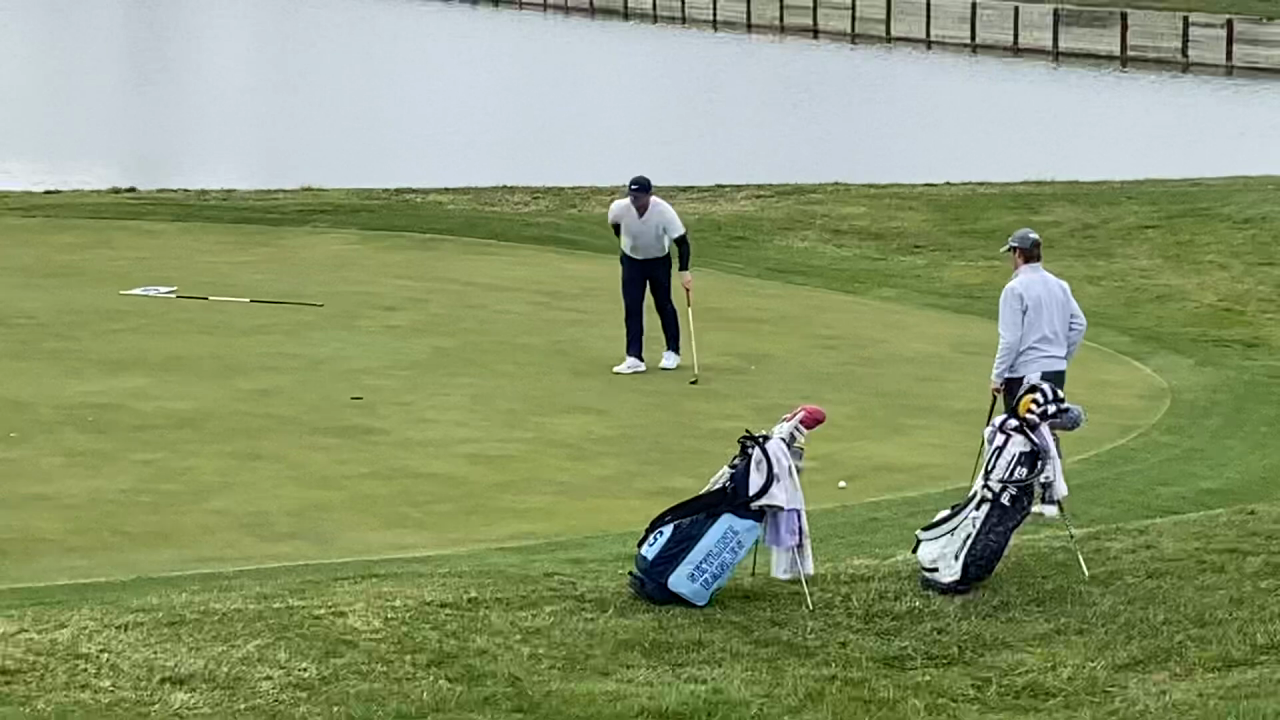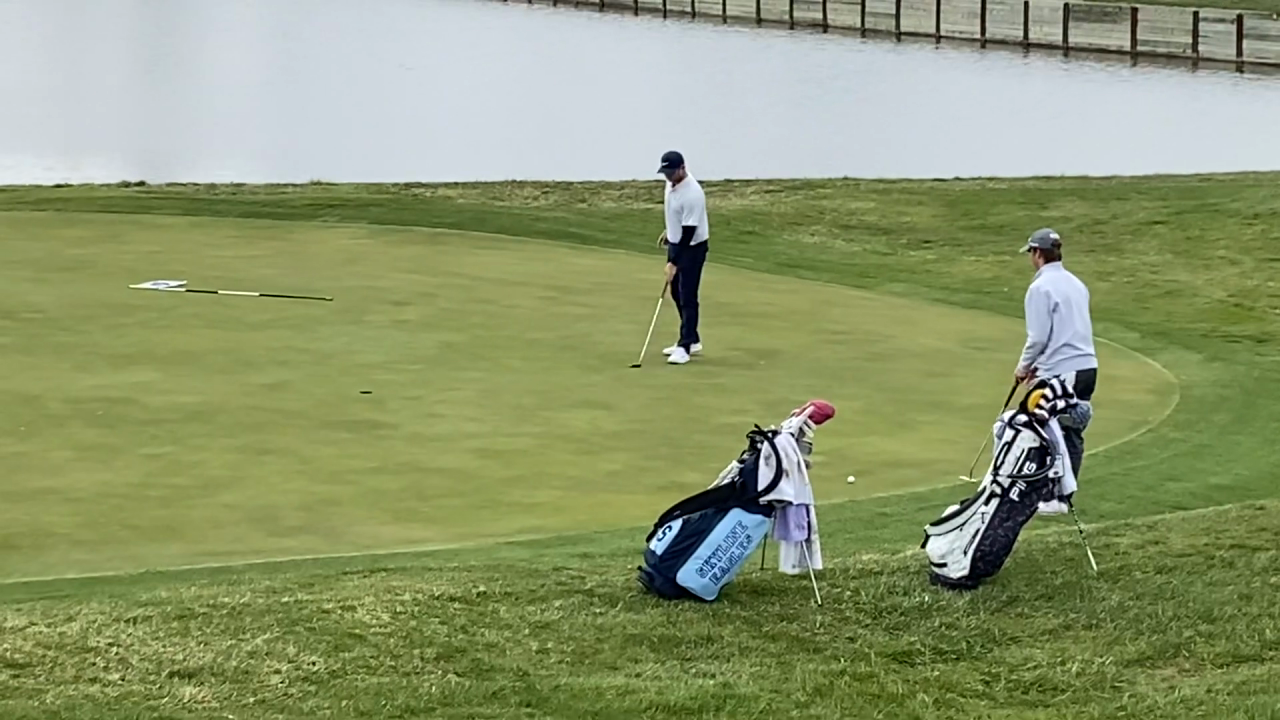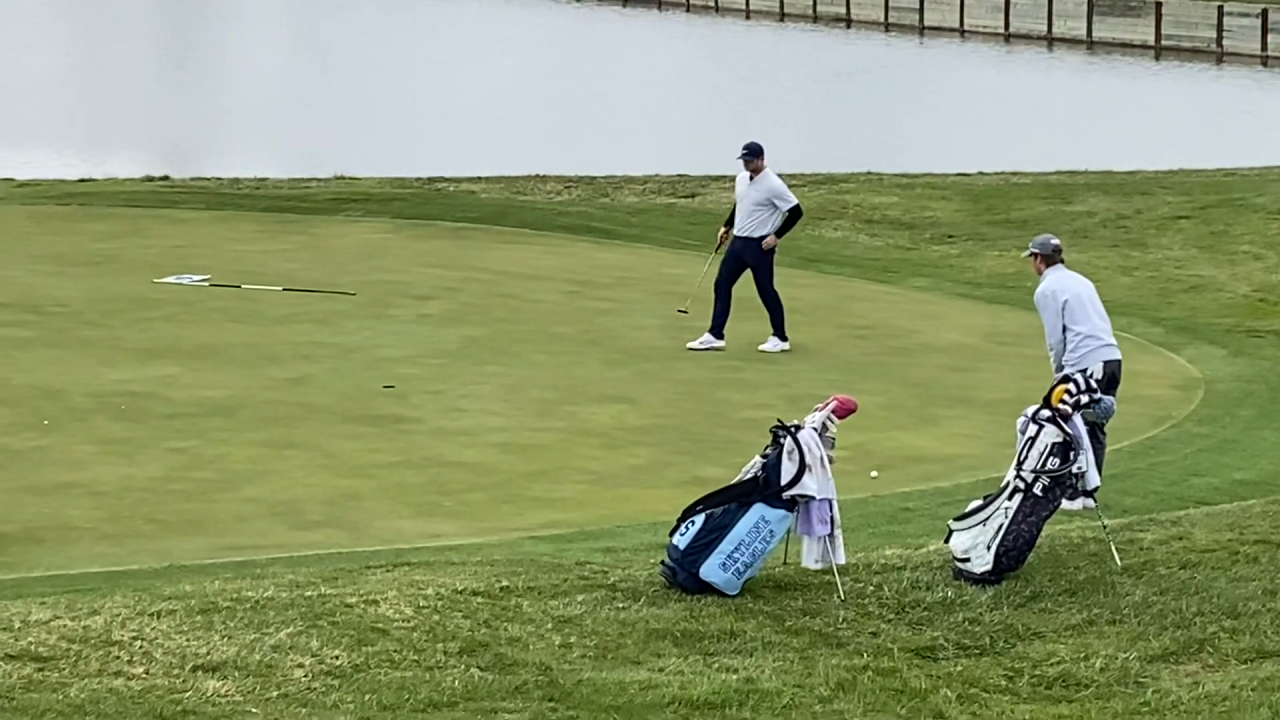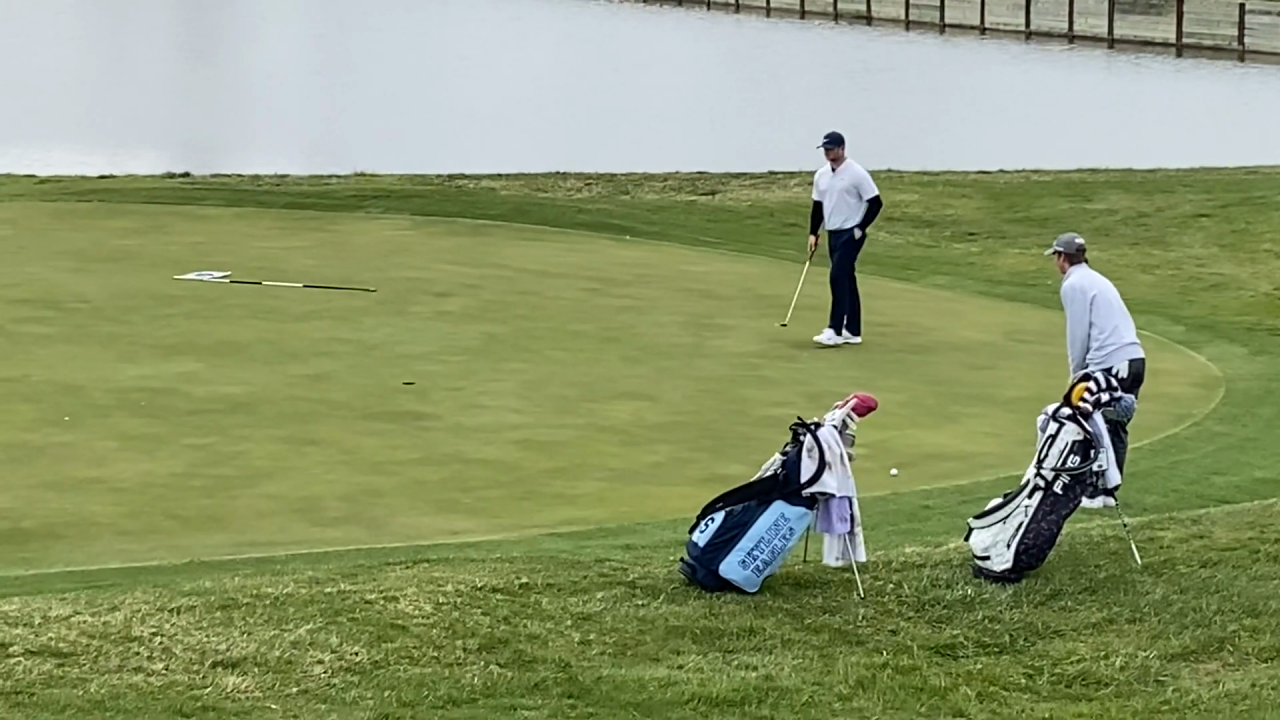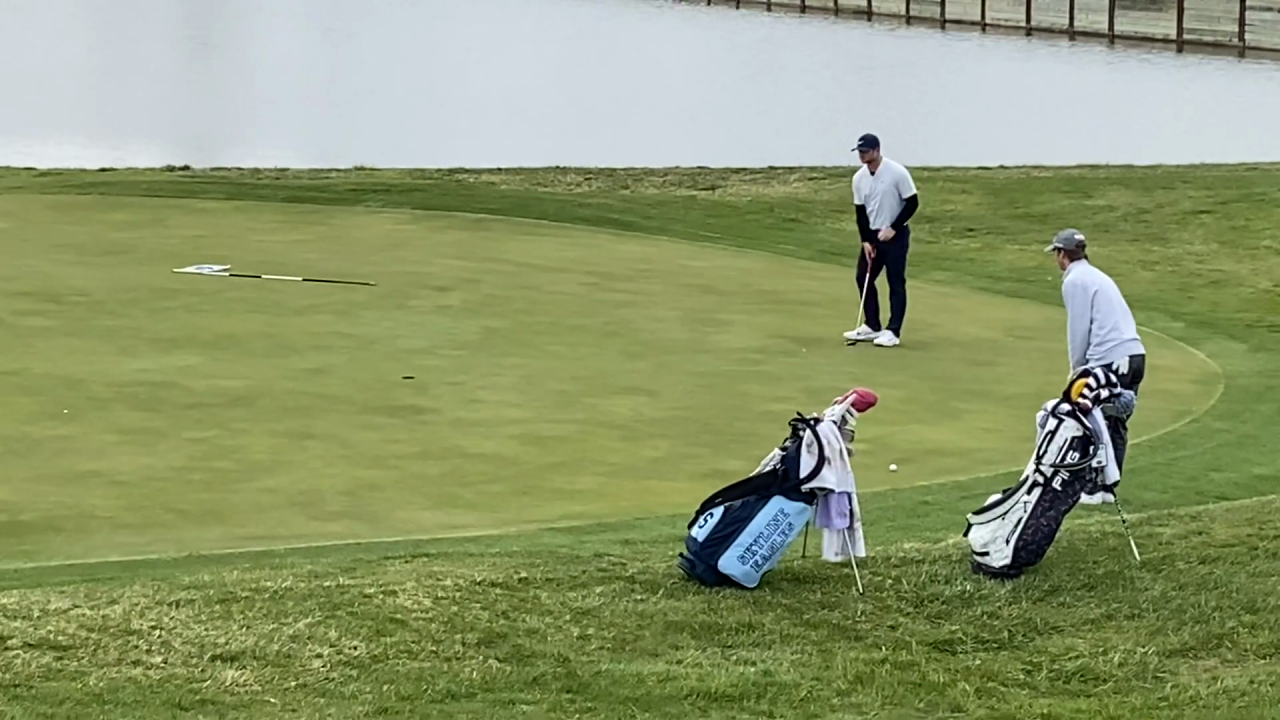
dt=1s
person 1, frame 1
left shoulder: (1015, 288)
right shoulder: (1060, 285)
left elbow: (1010, 339)
right elbow: (1079, 325)
left wrist: (997, 376)
left hip: (1024, 376)
right hip: (1056, 372)
person 1, frame 2
left shoulder: (1040, 287)
right shoulder: (1076, 283)
left elbow: (1038, 337)
left wrist: (1024, 365)
left hip: (1057, 373)
right hip: (1086, 368)
right knee: (1072, 434)
left ankle: (1050, 497)
right ankle: (1063, 497)
person 1, frame 3
left shoulder: (1046, 289)
right shoulder: (1080, 279)
left elbow: (1055, 338)
left wrist: (1058, 371)
left hip: (1084, 366)
right hip: (1111, 360)
right knee: (1095, 429)
left ankle: (1072, 494)
person 1, frame 4
left shoulder: (1073, 285)
right shoulder: (1098, 280)
left elbow: (1078, 335)
left wrist: (1076, 373)
right wrist: (1084, 371)
left hip: (1109, 364)
right hip: (1135, 359)
right knee: (1117, 428)
left ankle: (1092, 493)
person 1, frame 5
left shoulder: (1074, 280)
right shoulder: (1097, 275)
left elbow: (1079, 329)
left wrist: (1075, 369)
right wrist: (1084, 365)
left hip: (1109, 360)
right hip: (1135, 354)
right knee: (1116, 424)
person 2, frame 1
left shoulder: (664, 211)
right shoulder: (619, 207)
left elbow: (681, 242)
left wrist: (684, 270)
right wrist: (621, 239)
left hip: (659, 262)
right hip: (631, 262)
left knee: (664, 307)
right knee: (632, 309)
left ankle: (672, 352)
right ankle: (635, 358)
person 2, frame 2
left shoulder: (692, 194)
right shoulder: (671, 183)
left elbow: (689, 232)
left wrist: (673, 262)
right wrist: (667, 230)
left hip: (692, 249)
right hip: (675, 245)
left knee: (688, 298)
right knee: (677, 294)
left ankle: (684, 347)
right ankle: (692, 339)
person 2, frame 3
left shoulder: (773, 184)
right shoulder: (741, 179)
left elbow: (796, 212)
left wrist: (777, 236)
right wrist: (726, 227)
left hip: (759, 245)
right hip: (738, 241)
left knee: (766, 290)
right knee: (722, 284)
left ankle: (780, 338)
right ankle: (715, 335)
person 2, frame 4
left shoulder: (857, 173)
right shoulder: (821, 174)
left elbow: (875, 203)
right elbow: (817, 206)
left wrist: (860, 229)
right wrist: (813, 234)
left hip: (850, 234)
right hip: (833, 235)
left knee: (839, 279)
right knee: (847, 281)
left ankle: (835, 330)
right ankle: (852, 331)
person 2, frame 5
left shoulder: (897, 172)
right shoulder: (858, 178)
left elbow: (912, 203)
right elbow: (860, 211)
left wrist: (892, 229)
right wrist: (865, 240)
left hip: (895, 236)
right hip: (873, 235)
left knee: (896, 284)
right knee: (863, 278)
left ankle: (893, 331)
right ankle: (872, 326)
